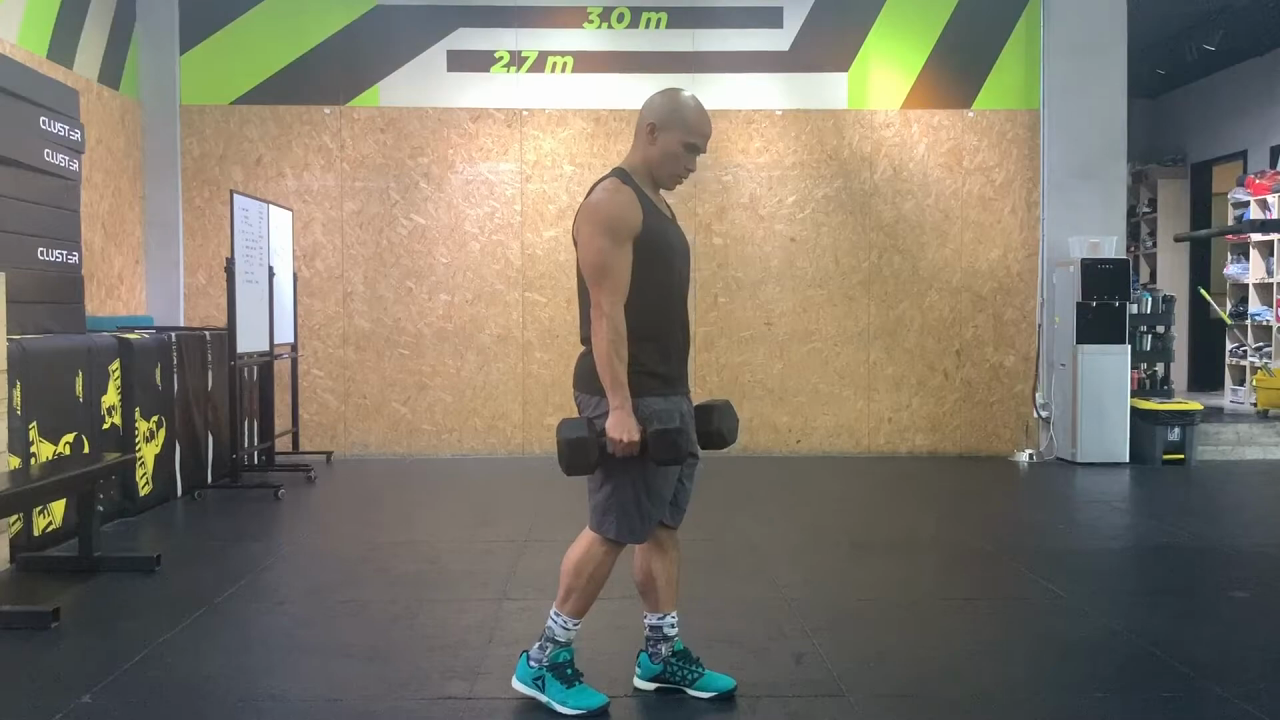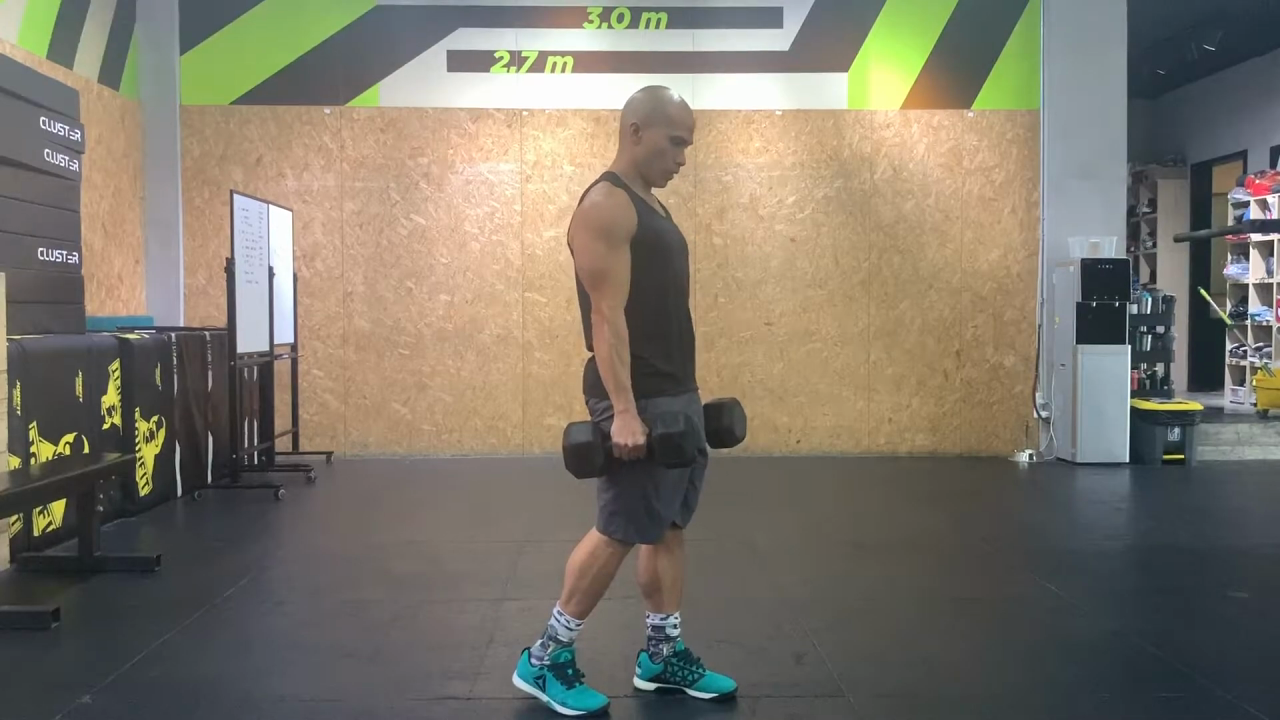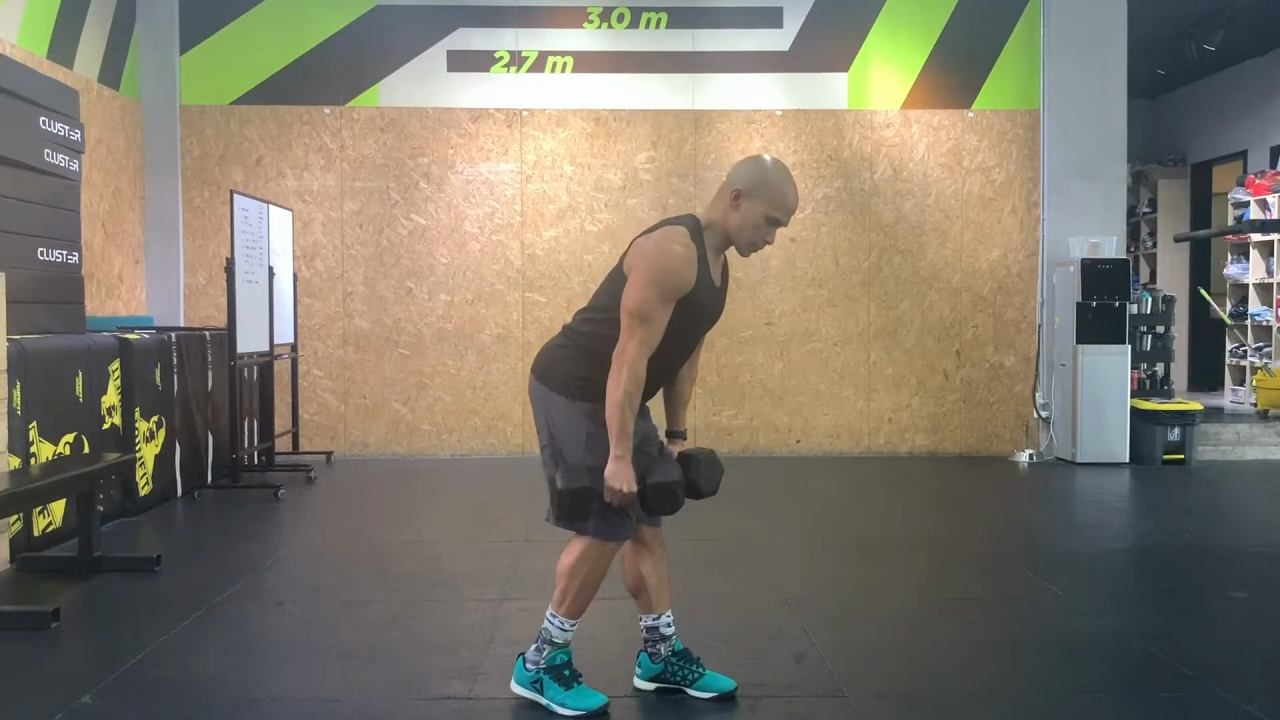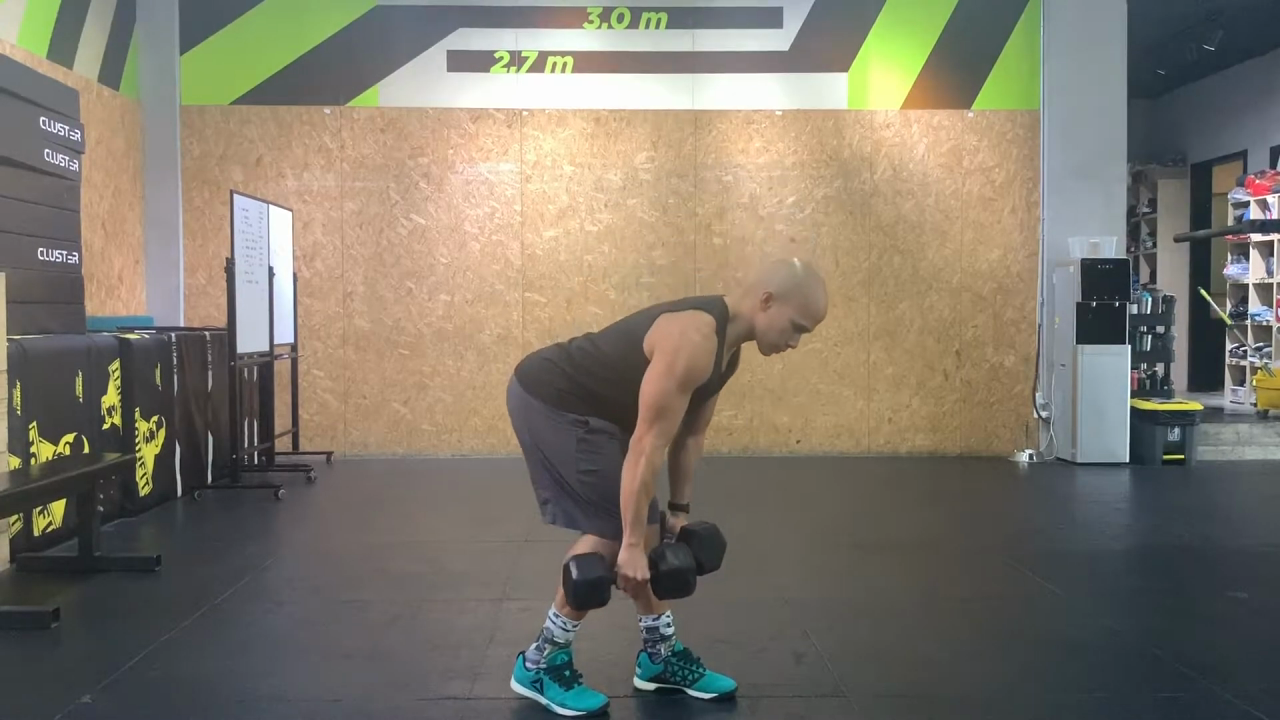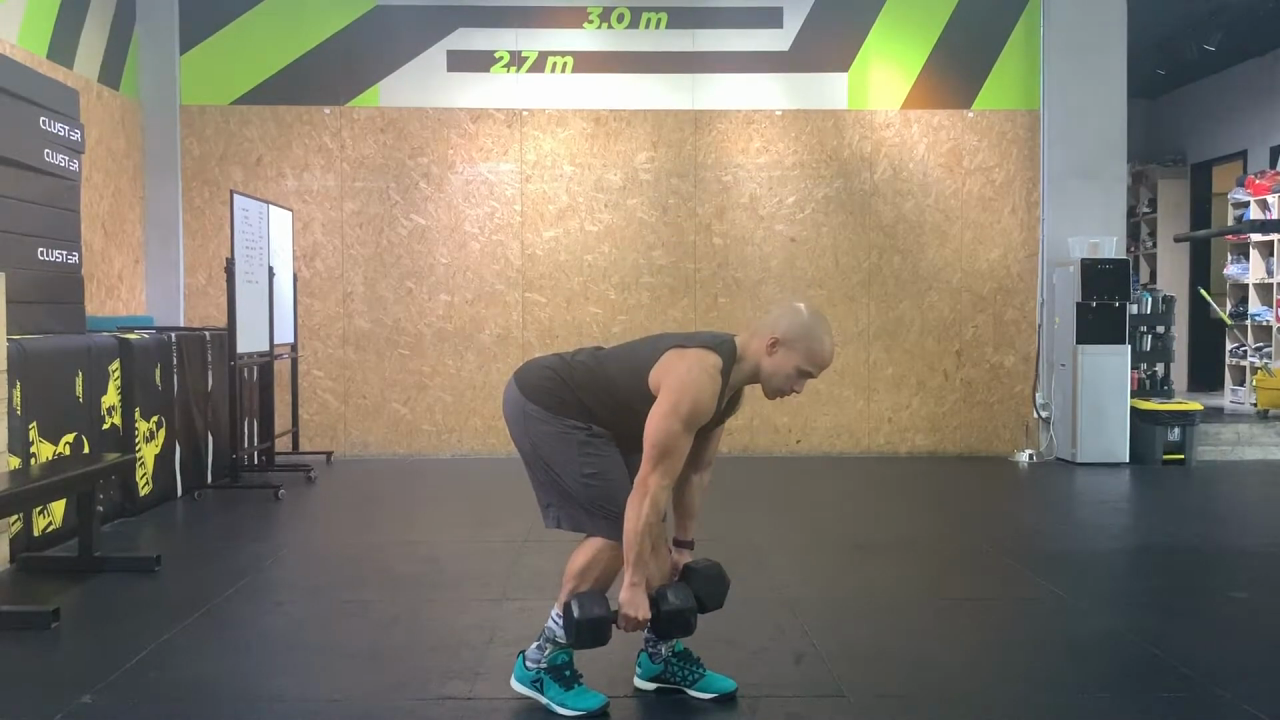
dt=1s
person 1, frame 1
left shoulder: (656, 205)
right shoulder: (612, 201)
right elbow: (607, 311)
right wrist: (620, 406)
left hip: (669, 393)
right hip: (628, 398)
left knee: (663, 525)
right knee: (614, 529)
left ankle: (663, 655)
right ankle: (544, 661)
person 1, frame 2
left shoulder: (650, 205)
right shoulder: (606, 206)
right elbow: (608, 316)
right wrist: (624, 412)
left hip: (676, 394)
right hip: (638, 401)
left knee: (669, 527)
right knee: (621, 530)
left ankle: (664, 654)
right ankle: (546, 659)
person 1, frame 3
left shoulder: (716, 264)
right shoulder: (671, 252)
left elbow: (683, 357)
right elbow: (630, 357)
left wrist: (676, 436)
right wrist: (619, 457)
left hip: (617, 397)
right hip: (573, 391)
left knee: (644, 524)
right knee: (603, 526)
left ankle: (662, 655)
right ankle: (540, 664)
person 1, frame 4
left shoulder: (726, 347)
right shoulder: (693, 340)
left elbow: (689, 434)
right elbow: (647, 445)
left wrist: (680, 510)
right wrist: (631, 547)
left hip: (589, 407)
right hip: (548, 400)
left knee: (644, 526)
right knee: (612, 529)
left ankle: (660, 656)
right ankle: (541, 662)
person 1, frame 5
left shoulder: (729, 382)
right shoulder: (698, 380)
left elbow: (695, 471)
right elbow: (652, 485)
left wrist: (684, 547)
right wrist: (634, 585)
left hip: (589, 413)
right hip: (544, 405)
left knee: (647, 530)
right knee: (614, 530)
left ankle: (661, 655)
right ankle: (542, 662)
